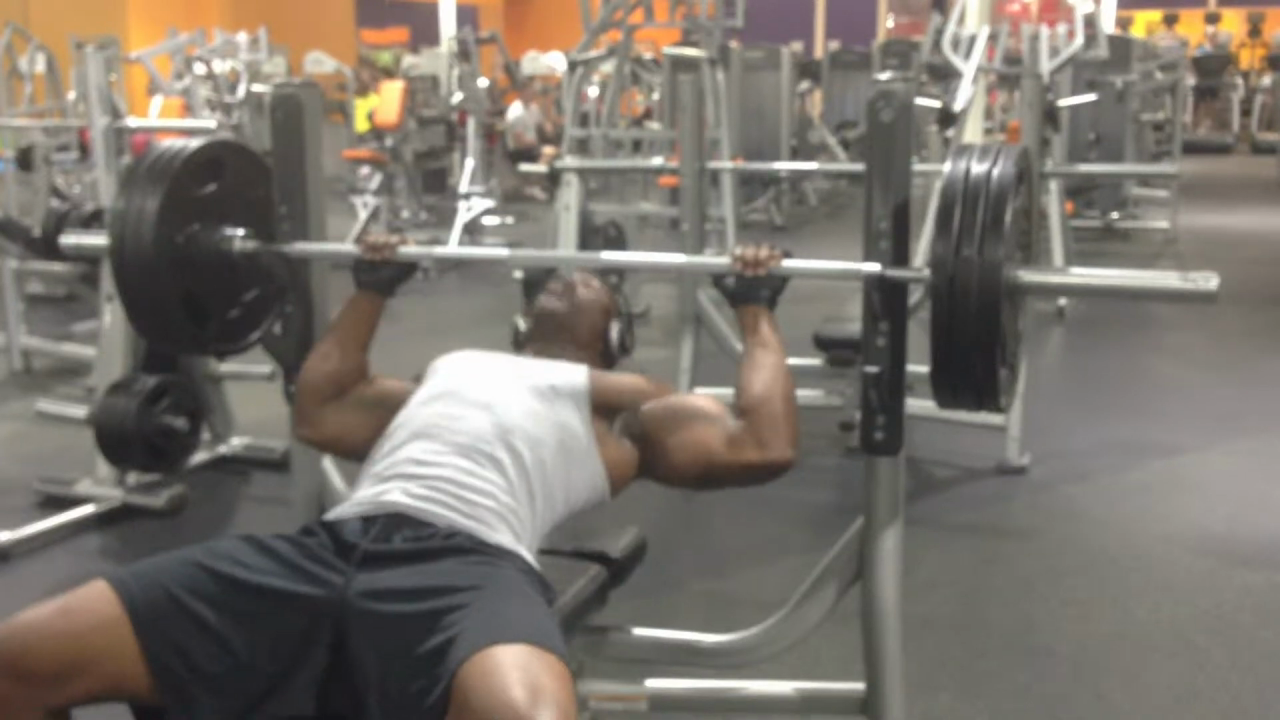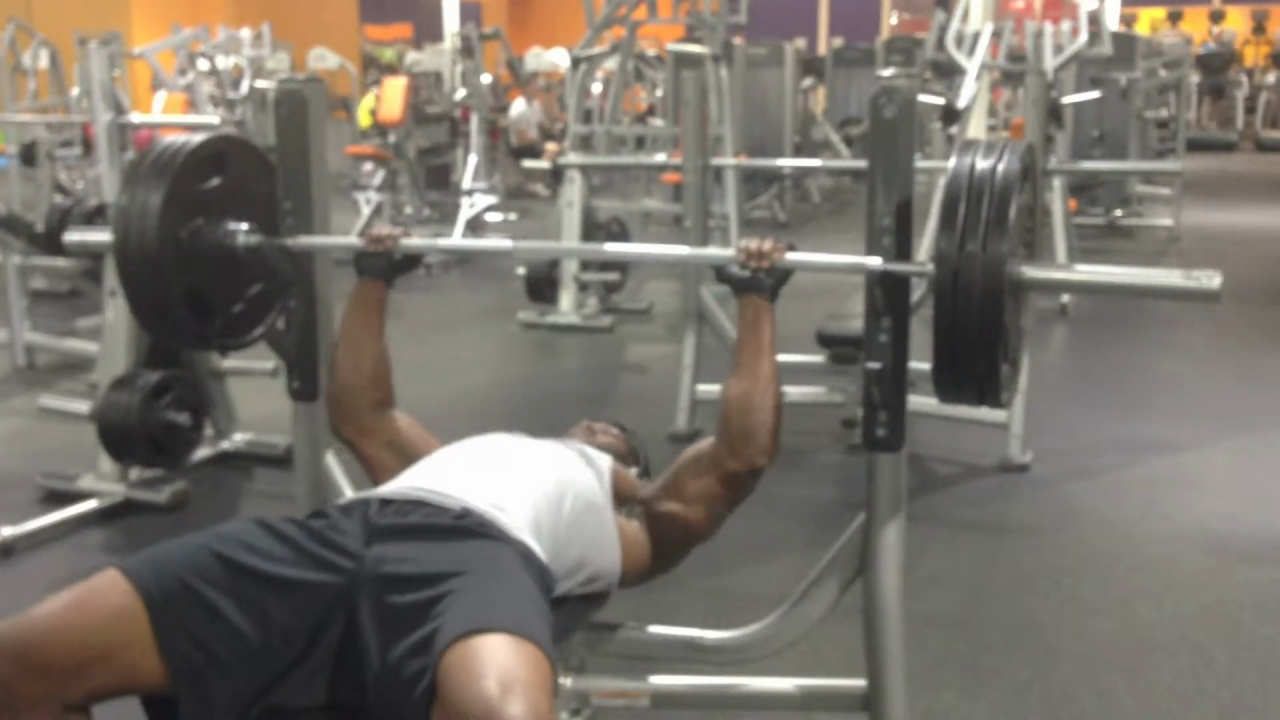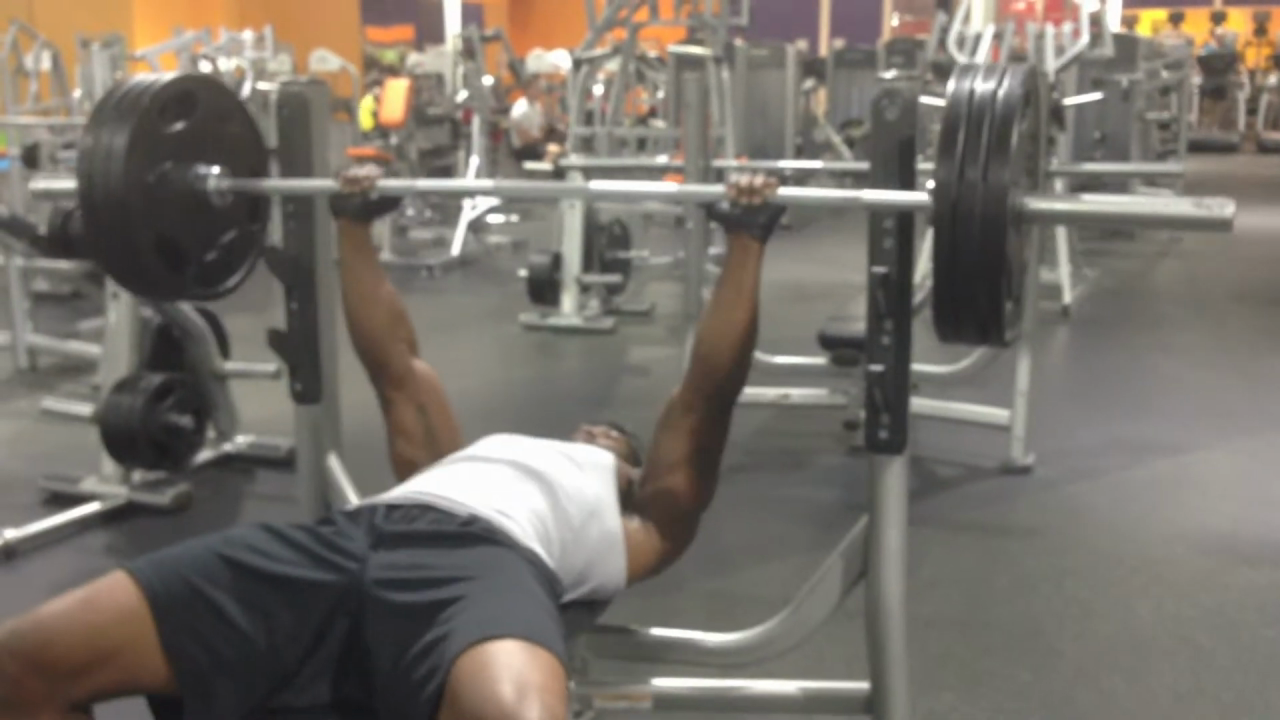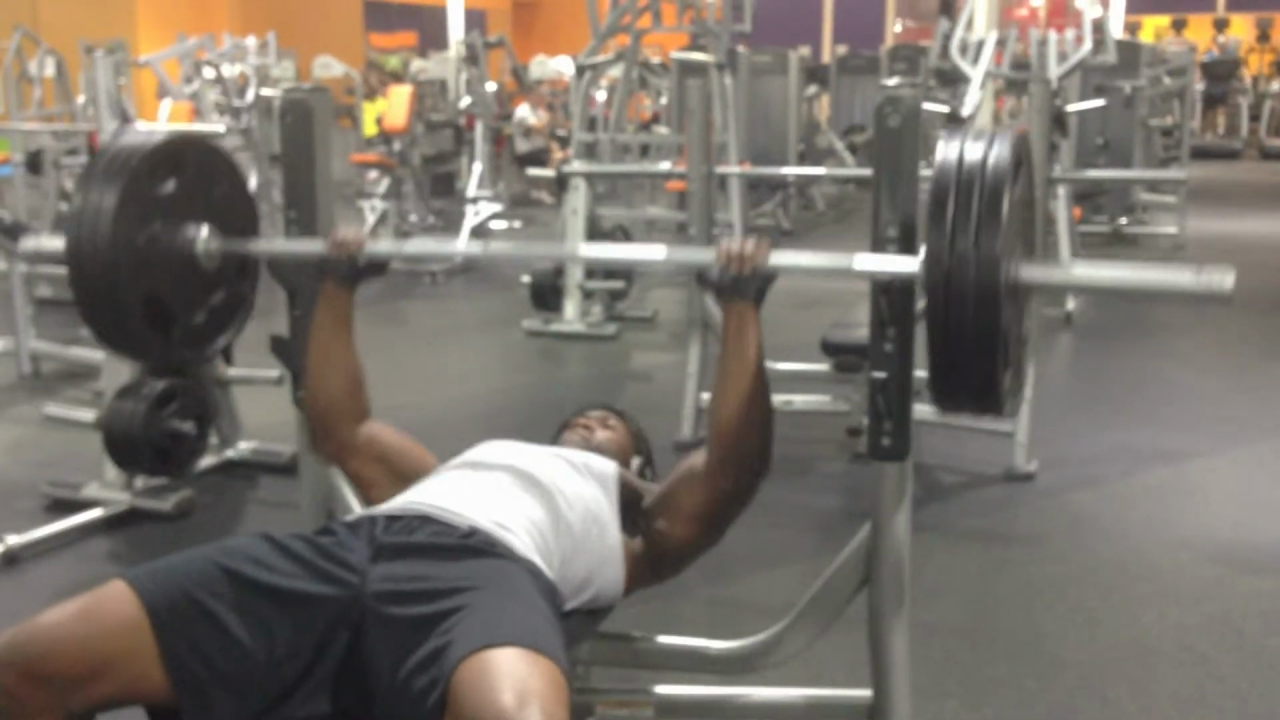
dt=0.7s
person 1, frame 1
left shoulder: (618, 397)
right shoulder: (446, 372)
left elbow: (763, 447)
right elbow: (316, 413)
left wrist: (754, 311)
right wrist: (371, 290)
left hip: (467, 569)
right hip: (326, 551)
person 1, frame 2
left shoulder: (637, 518)
right shoulder: (469, 452)
left elbow: (742, 456)
right elbow: (360, 416)
left wrist: (756, 302)
right wrist: (373, 281)
left hip: (480, 554)
right hip: (342, 534)
person 1, frame 3
left shoulder: (641, 523)
right shoulder: (462, 460)
left elbow: (708, 394)
right elbow: (395, 365)
left wrist: (746, 241)
right wrist: (353, 226)
right hip: (348, 540)
person 1, frame 4
left shoulder: (641, 529)
right shoulder: (475, 465)
left elbow: (736, 461)
right elbow: (341, 429)
left wrist: (741, 308)
right wrist: (337, 287)
left hip: (488, 573)
right hip: (351, 549)
